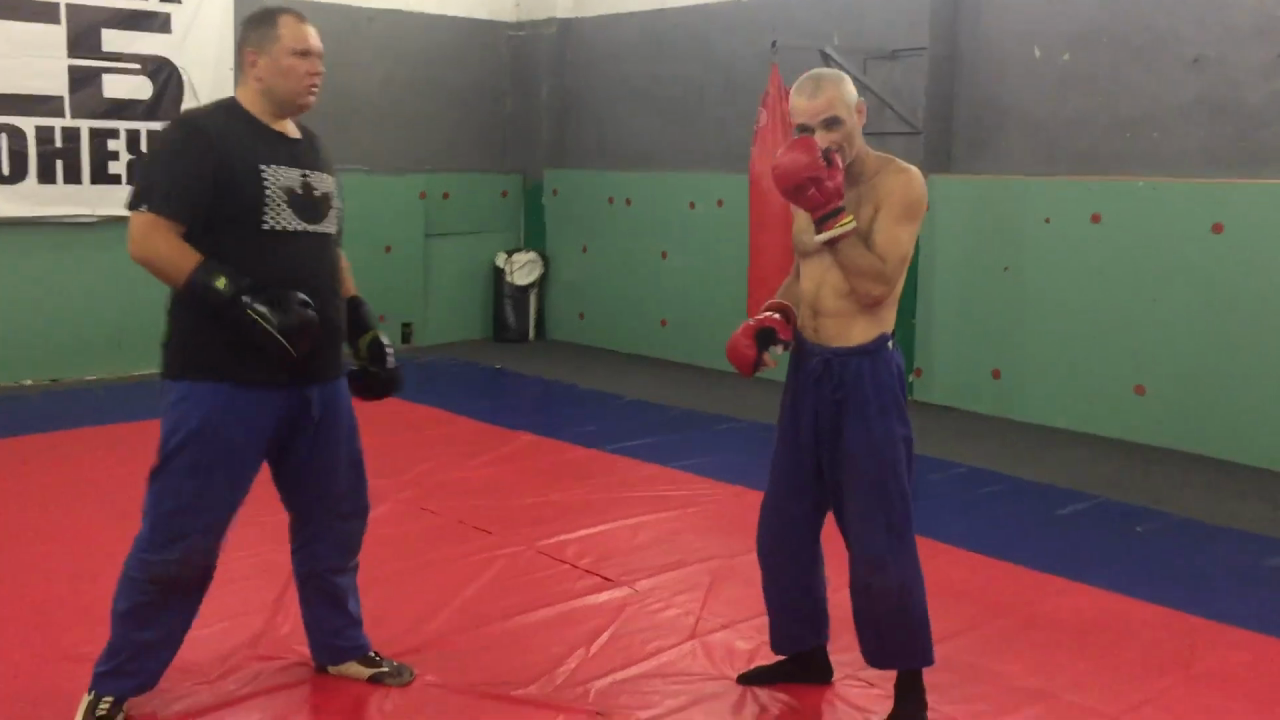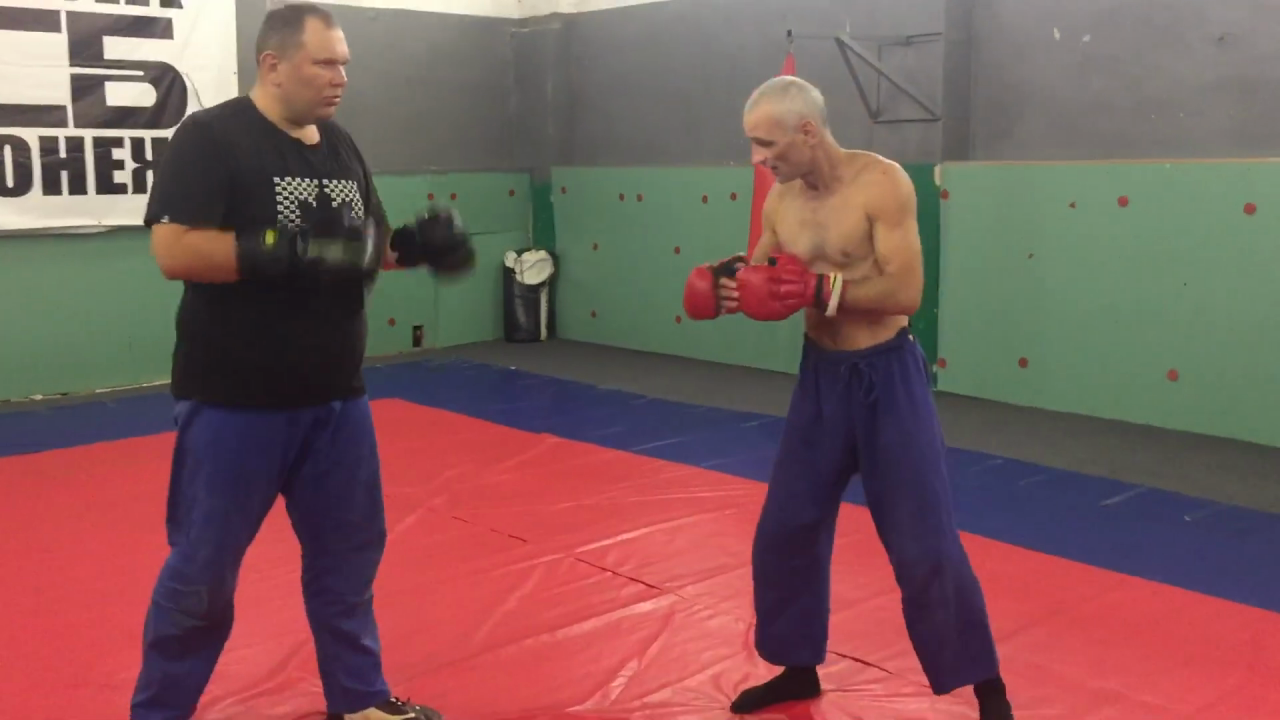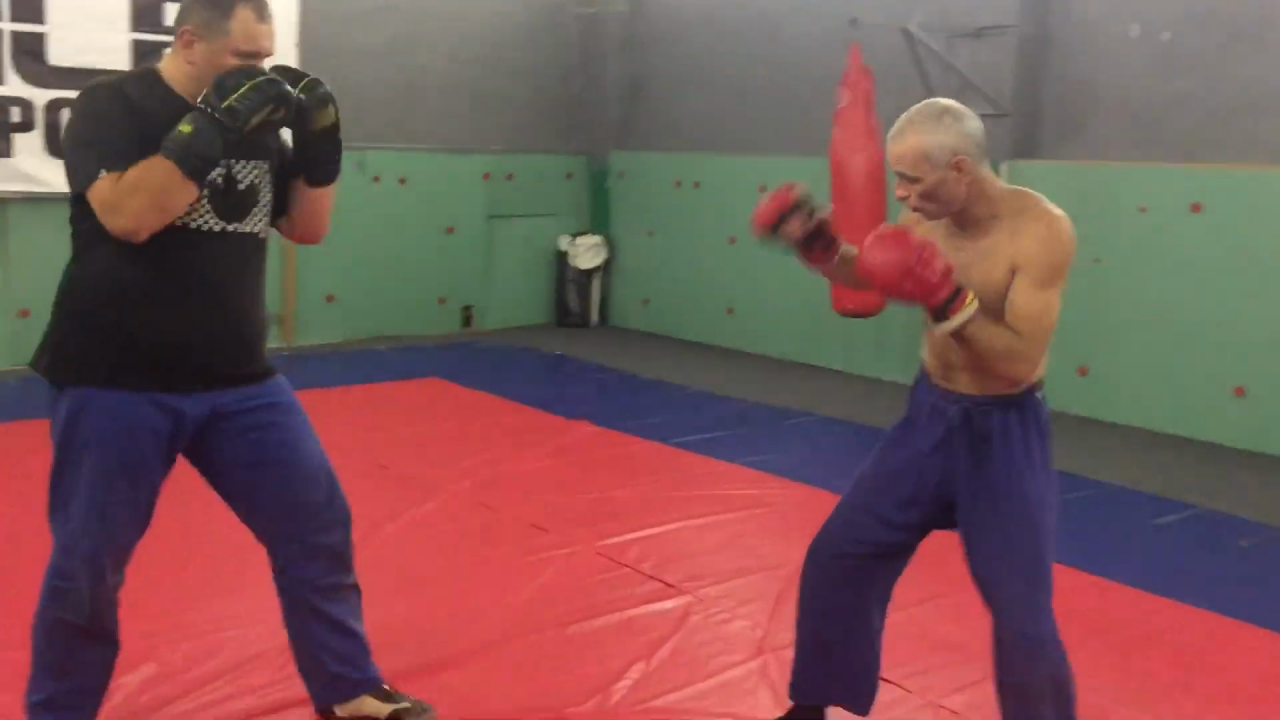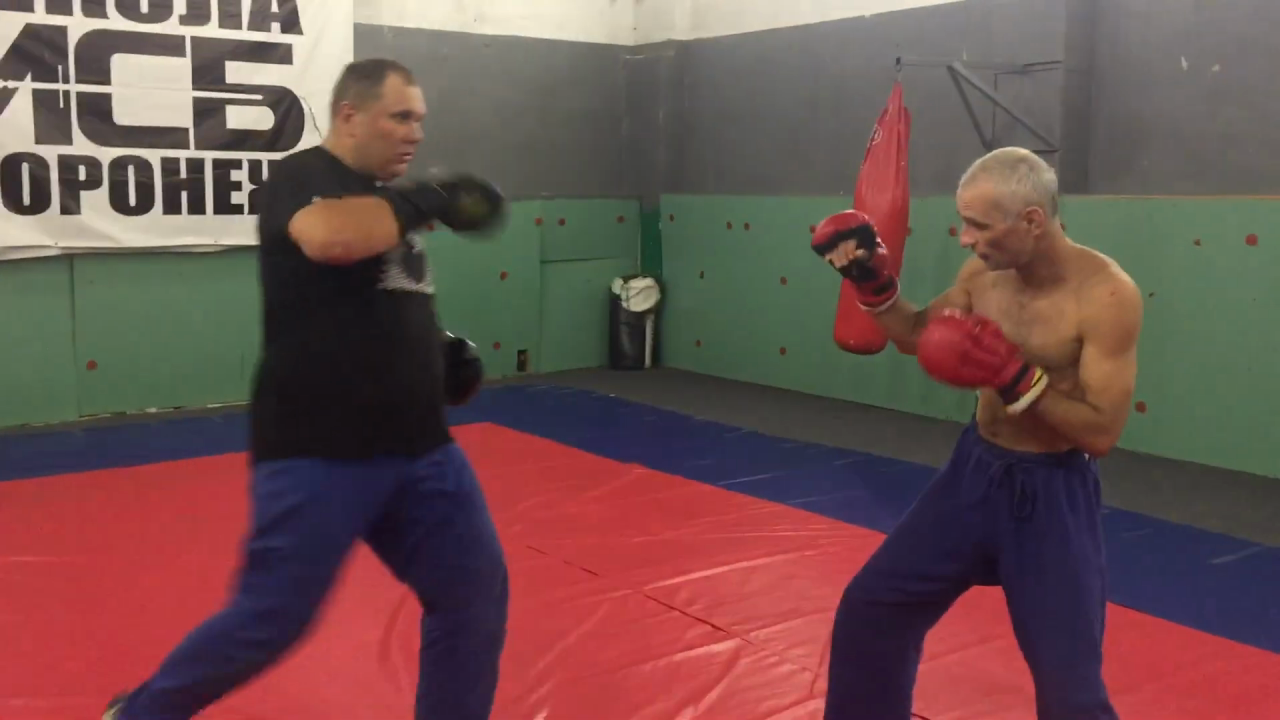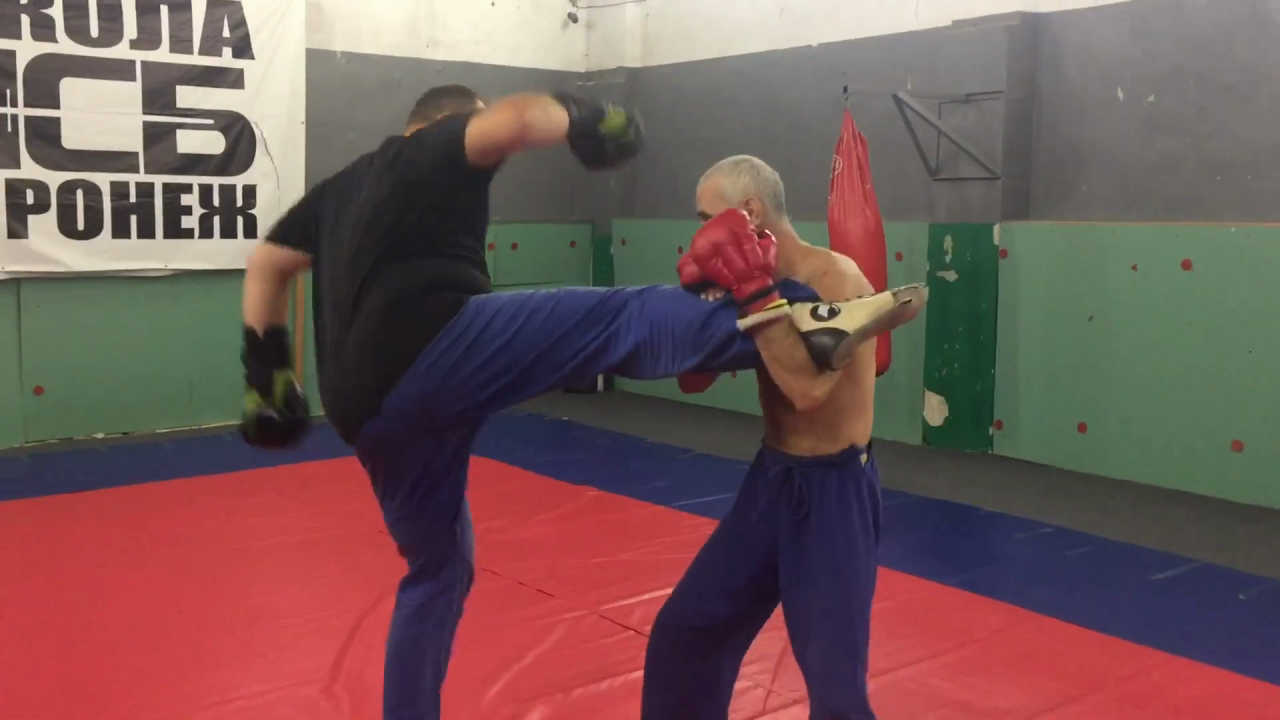
dt=1s
person 1, frame 1
left shoulder: (311, 146)
right shoulder: (201, 134)
right elbow: (148, 239)
left wrist: (362, 329)
right wrist: (240, 300)
left hip: (314, 376)
right hip: (222, 376)
left knee: (335, 516)
right knee: (181, 532)
left ankle: (340, 648)
person 1, frame 2
left shoulder: (338, 144)
right shoulder: (210, 137)
left elbow: (370, 244)
right elbow: (174, 251)
left wrist: (418, 240)
right wrist: (295, 249)
left hip: (334, 395)
right hip: (234, 399)
left knee: (349, 547)
right knee: (205, 563)
person 1, frame 3
left shoulder: (251, 117)
right shoulder: (113, 105)
left elbow: (306, 228)
right elbow: (129, 214)
left wrist: (319, 143)
right wrist: (211, 127)
left hip: (236, 379)
right hip: (118, 381)
left knee: (316, 523)
right knee: (87, 562)
person 1, frame 4
left shoulder: (385, 201)
right shoulder: (300, 177)
right elbow: (327, 236)
left wrist: (441, 348)
right wrist: (439, 200)
left hip: (415, 445)
right hip: (317, 449)
left knee: (474, 595)
right knee: (270, 620)
person 1, frame 5
left shoulder: (344, 189)
right shoulder: (432, 153)
left elbow: (266, 264)
right elbow: (514, 121)
left wrist: (266, 374)
right wrist: (584, 117)
left hip: (375, 402)
right hip: (435, 351)
left knee: (438, 571)
right knee: (620, 319)
right ankle: (790, 326)
person 2, frame 1
left shoulder: (900, 182)
right shoulder: (806, 187)
left elbow: (874, 286)
left wrist: (831, 213)
right wrist: (773, 319)
left hip: (866, 375)
right hip: (806, 369)
left knee: (878, 539)
right knee: (785, 524)
right ankle: (808, 652)
person 2, frame 2
left shoulder: (882, 182)
right shoulder: (780, 200)
left elbow: (905, 294)
right elbow: (764, 286)
left wrist: (818, 288)
right wrist: (730, 290)
left hip: (889, 376)
right hip: (821, 376)
left knee: (925, 545)
right knee: (786, 529)
person 2, frame 3
left shoulder: (1042, 229)
right shoulder: (923, 218)
left elbow: (1021, 364)
right elbow: (863, 272)
left wrist: (945, 299)
right wrist: (819, 244)
left hip: (1003, 432)
right hip: (929, 418)
left knee: (1024, 616)
right knee: (837, 558)
person 2, frame 4
left shoulder: (1107, 295)
right shoulder: (986, 271)
left elbow: (1101, 432)
right elbow: (915, 337)
left wrist: (1014, 379)
right wrist: (873, 285)
left hip: (1051, 493)
right hip: (974, 470)
right knee: (871, 606)
person 2, frame 5
left shoulder: (837, 279)
left elbow: (808, 389)
right elbow: (693, 379)
right wrist: (708, 306)
left hip: (833, 491)
right hip: (770, 480)
right knee: (685, 631)
